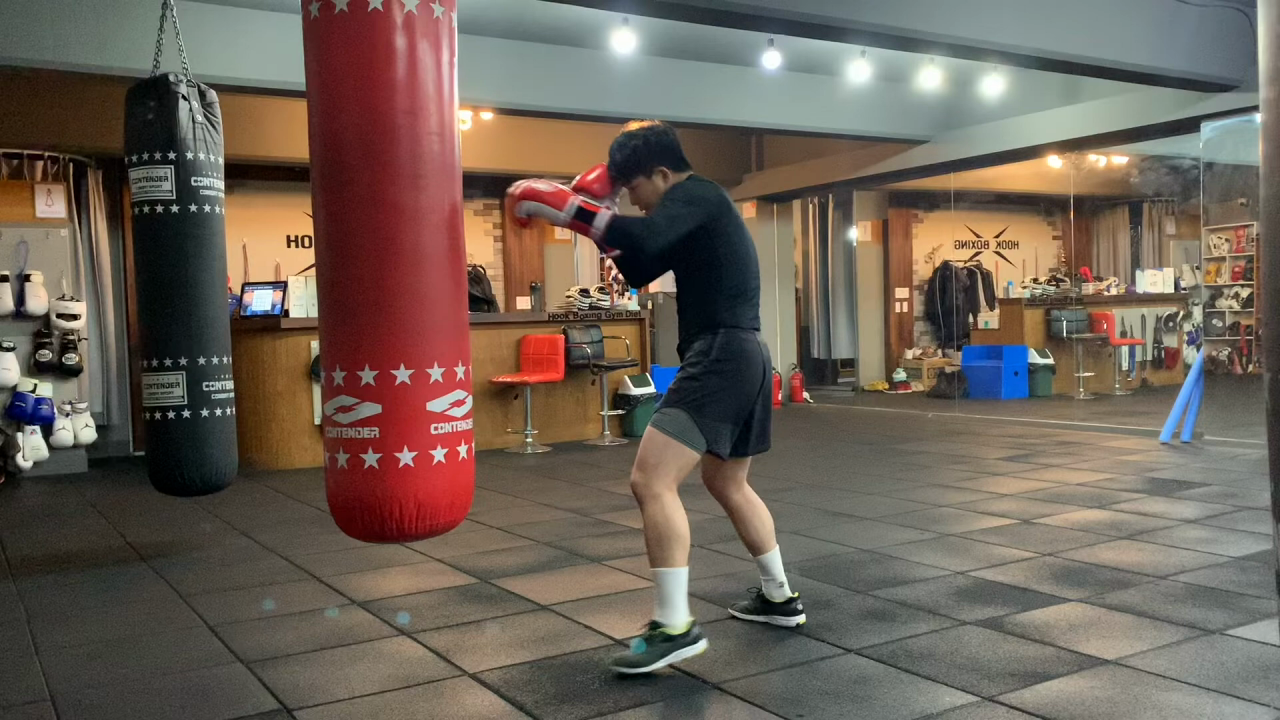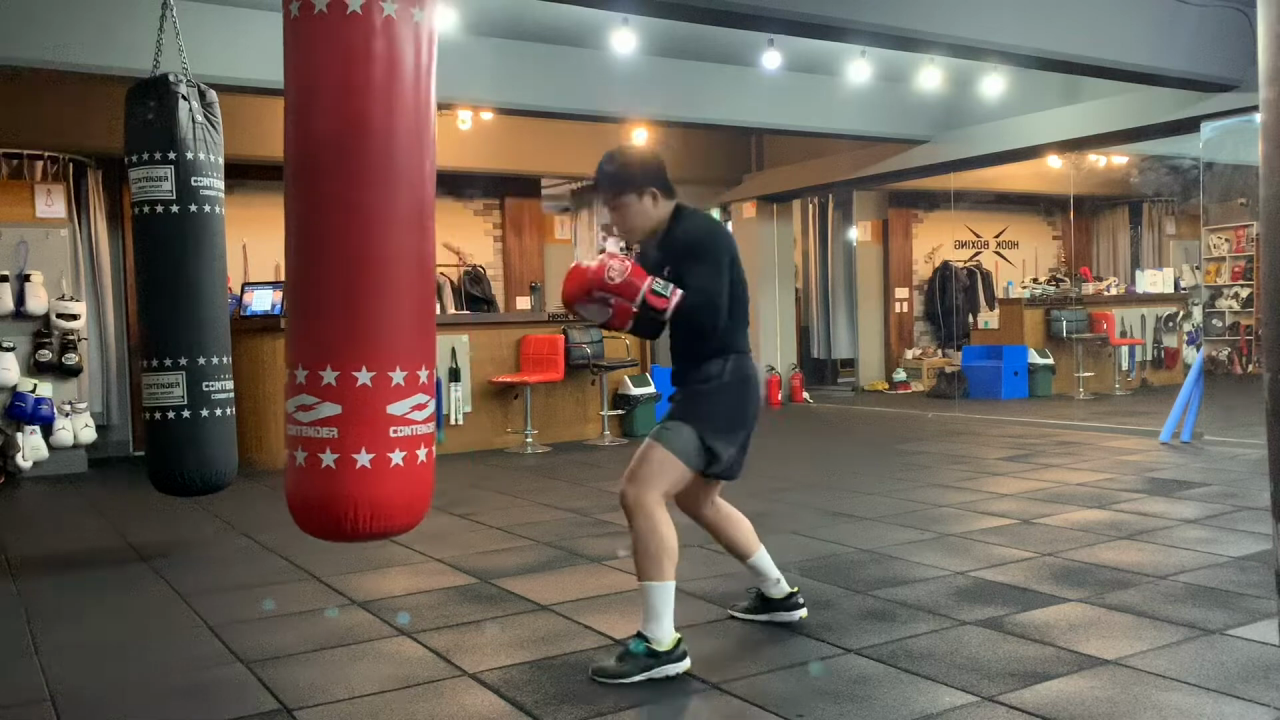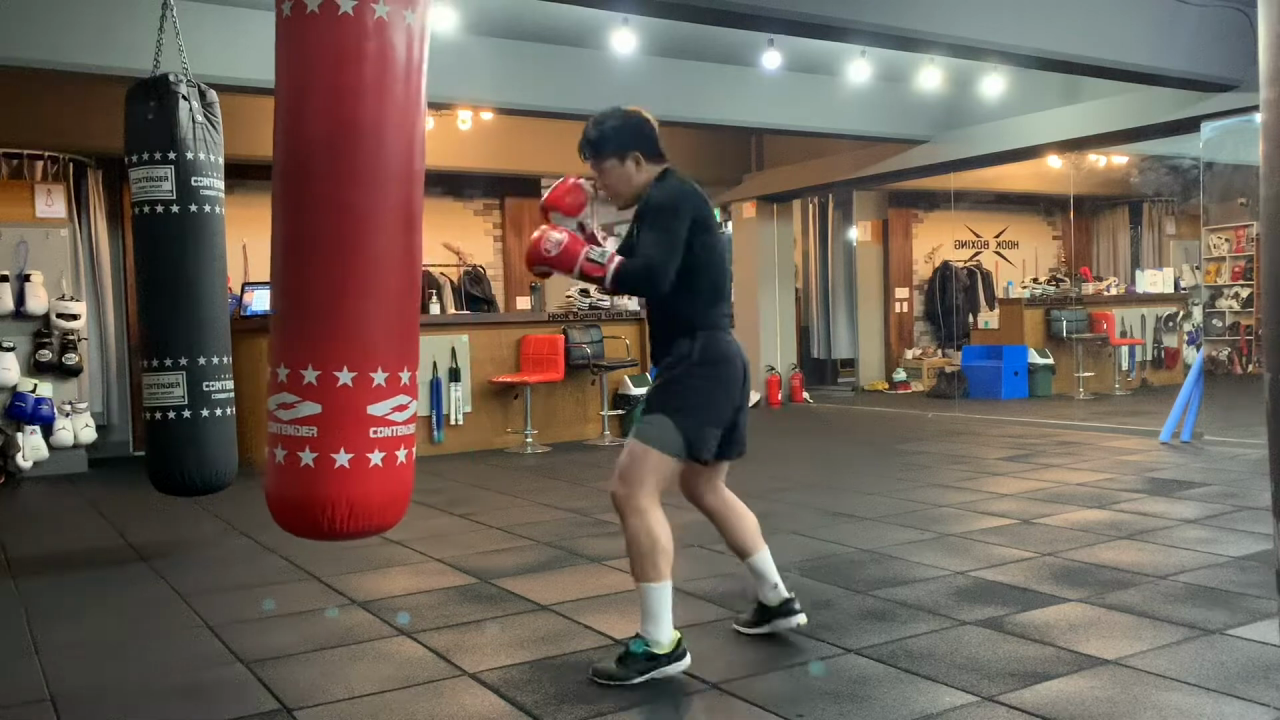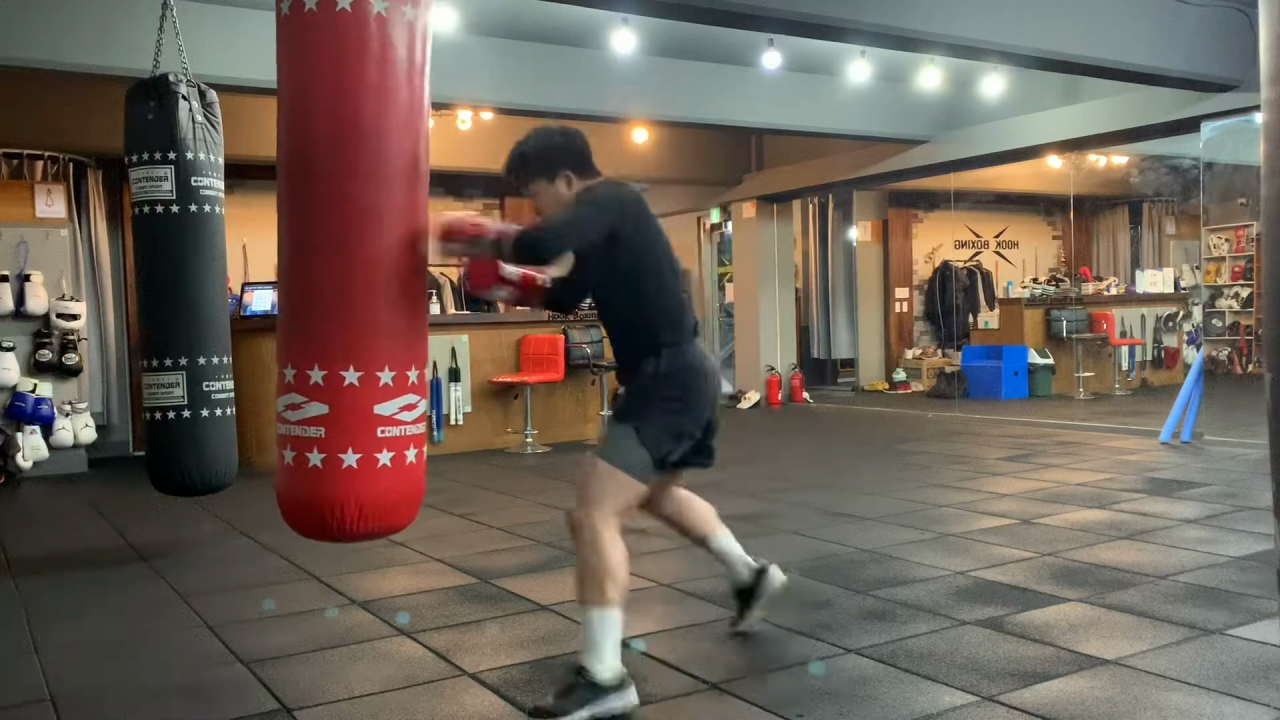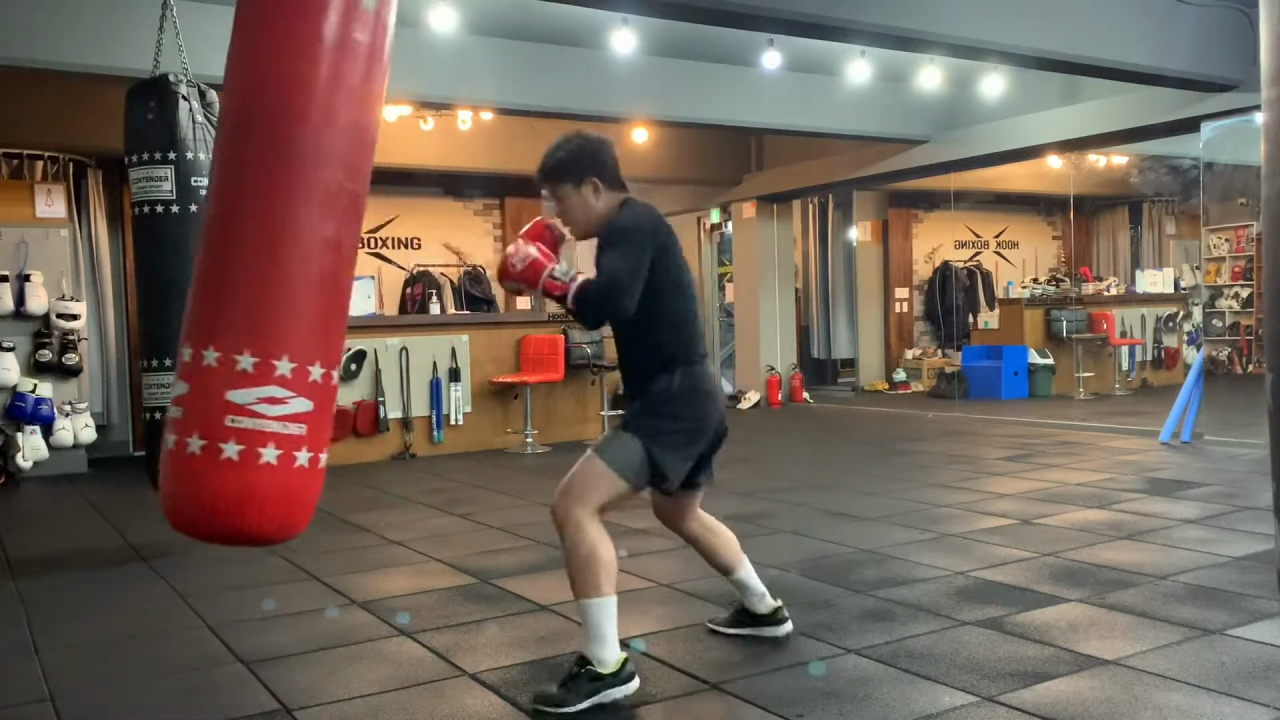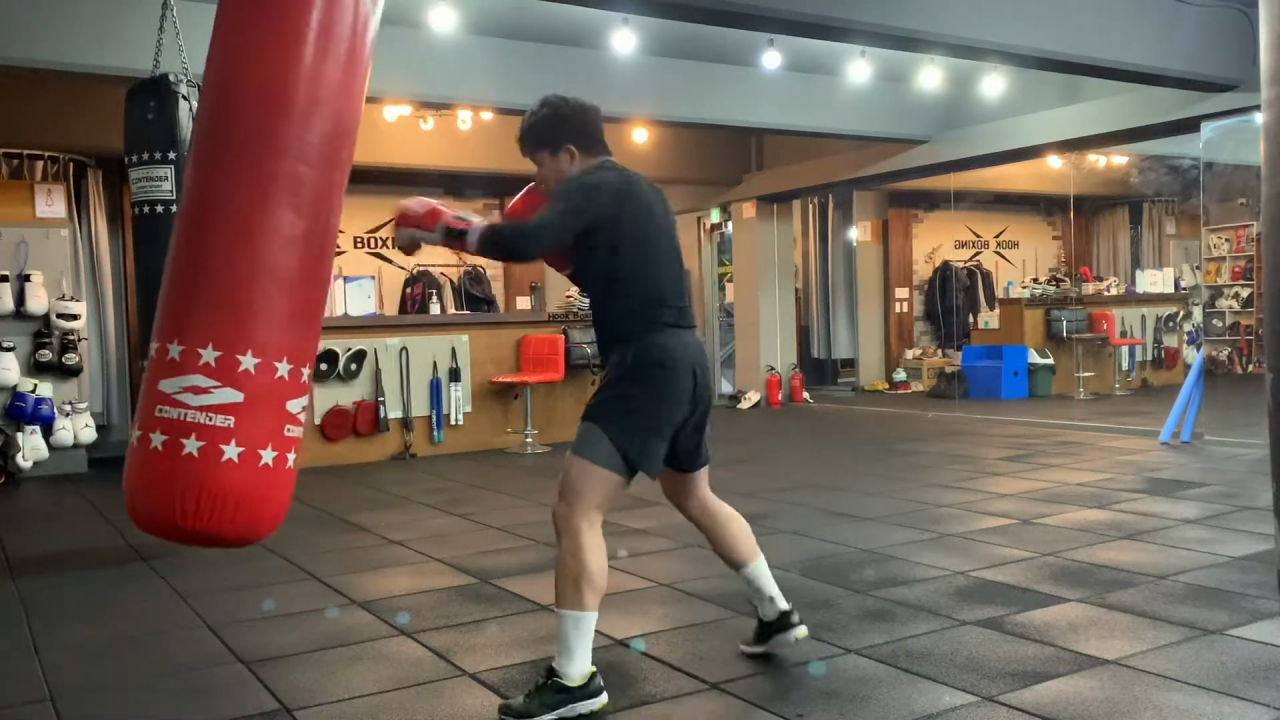
dt=0.4s
person 1, frame 1
left shoulder: (696, 196)
right shoulder: (698, 213)
left elbow: (642, 235)
right elbow: (637, 271)
left wrist: (564, 207)
right wrist: (601, 214)
left hip: (719, 359)
right hip: (745, 359)
left knee: (651, 480)
right knee: (726, 483)
left ankle: (674, 625)
right ankle: (779, 597)
person 1, frame 2
left shoulder: (699, 233)
right shoulder: (655, 247)
left elbow: (707, 314)
right elbow: (647, 324)
left wrist: (639, 285)
right wrist: (603, 306)
left hip: (721, 384)
right hip: (701, 386)
left knee: (640, 493)
right knee: (699, 500)
left ankle: (660, 643)
right ankle: (779, 593)
person 1, frame 3
left shoulder: (671, 196)
right shoulder: (662, 204)
left elbow: (650, 278)
right elbow: (619, 273)
left wrist: (573, 253)
right wrist: (573, 239)
left hip: (700, 363)
right hip: (714, 361)
left knee: (634, 492)
right knee: (705, 489)
left ankle: (660, 643)
right ankle: (777, 600)
person 1, frame 4
left shoulder: (608, 202)
right shoulder: (598, 217)
left elbow: (534, 242)
right elbow: (562, 294)
left wrist: (479, 238)
right wrist: (503, 281)
left hip: (668, 381)
right hip: (675, 378)
left knee: (592, 514)
right knee: (663, 495)
right ankle: (749, 575)
person 1, frame 5
left shoulder: (632, 224)
right shoulder: (634, 226)
left elbow: (608, 304)
right elbow: (611, 305)
left wrist: (545, 275)
right wrist: (551, 272)
left hip: (676, 397)
right hip: (688, 393)
left knee: (575, 507)
right knee: (681, 514)
left ankle: (606, 665)
right ankle: (762, 608)
person 1, frame 6
left shoulder: (591, 188)
right shoulder: (638, 191)
left elbow: (524, 241)
left wrist: (441, 226)
right wrist: (562, 254)
left hip: (644, 369)
right hip: (683, 361)
left knee: (577, 511)
right knee: (694, 498)
right ankle: (776, 615)
